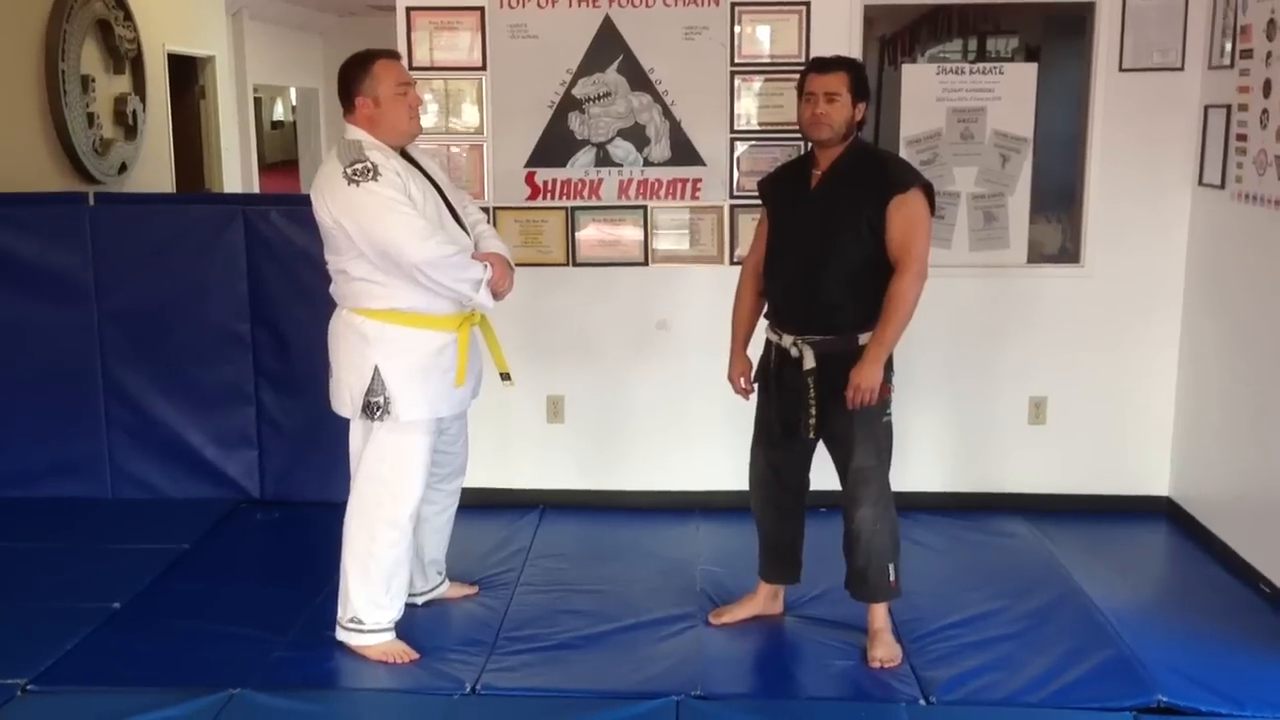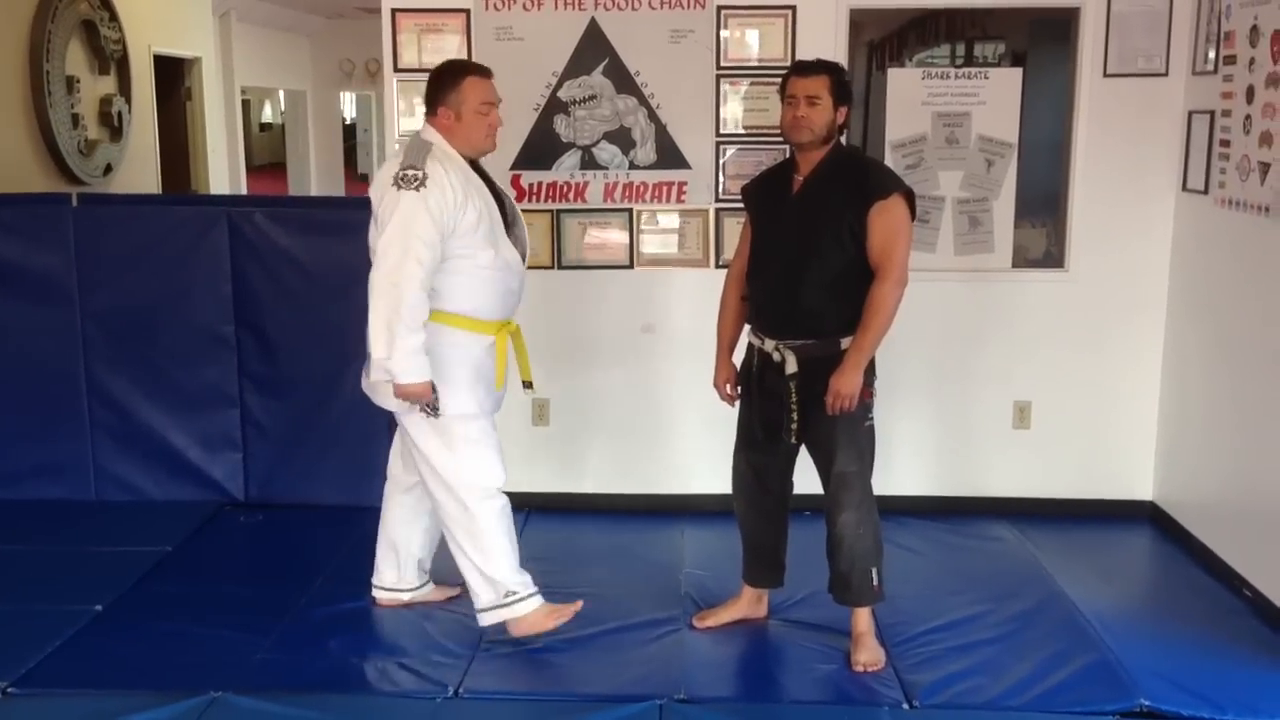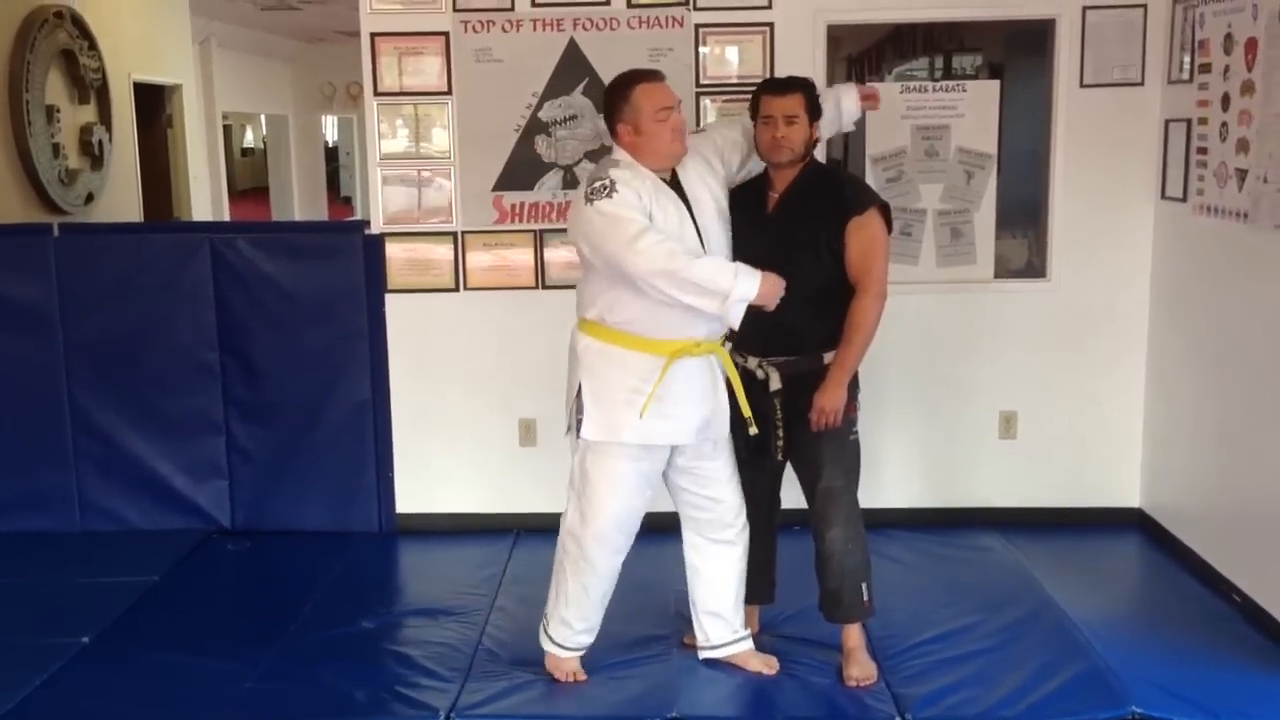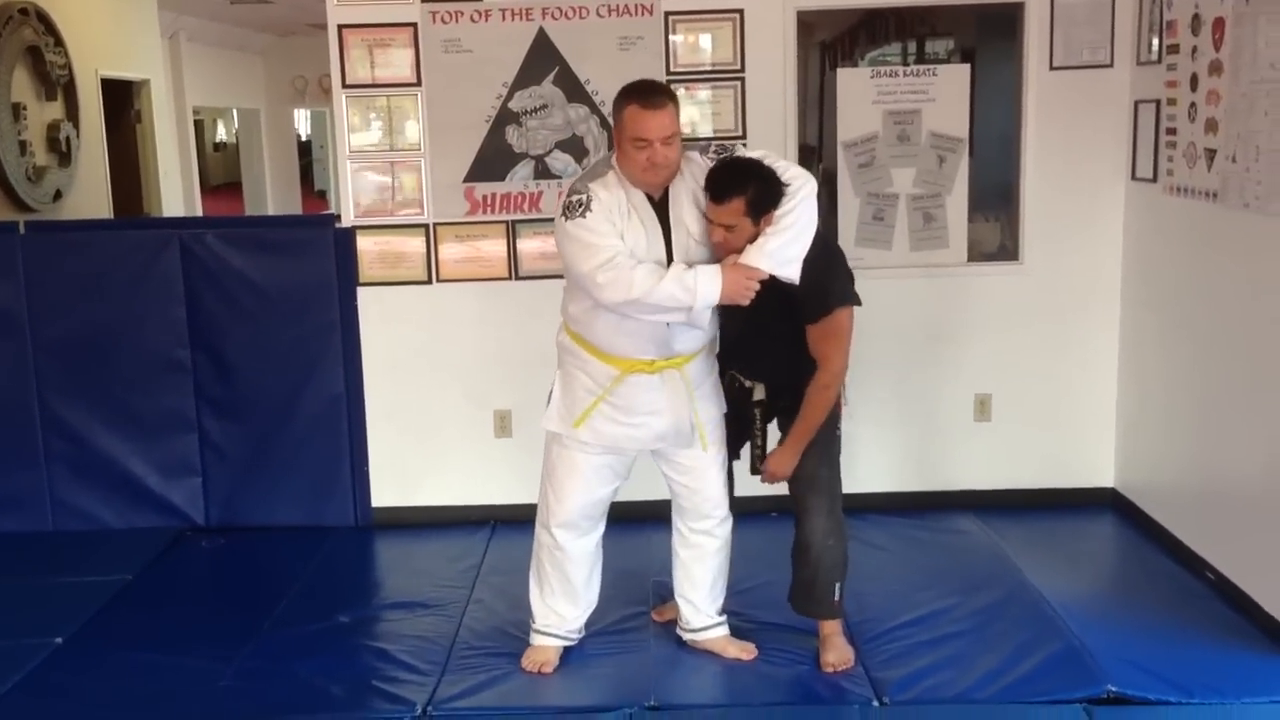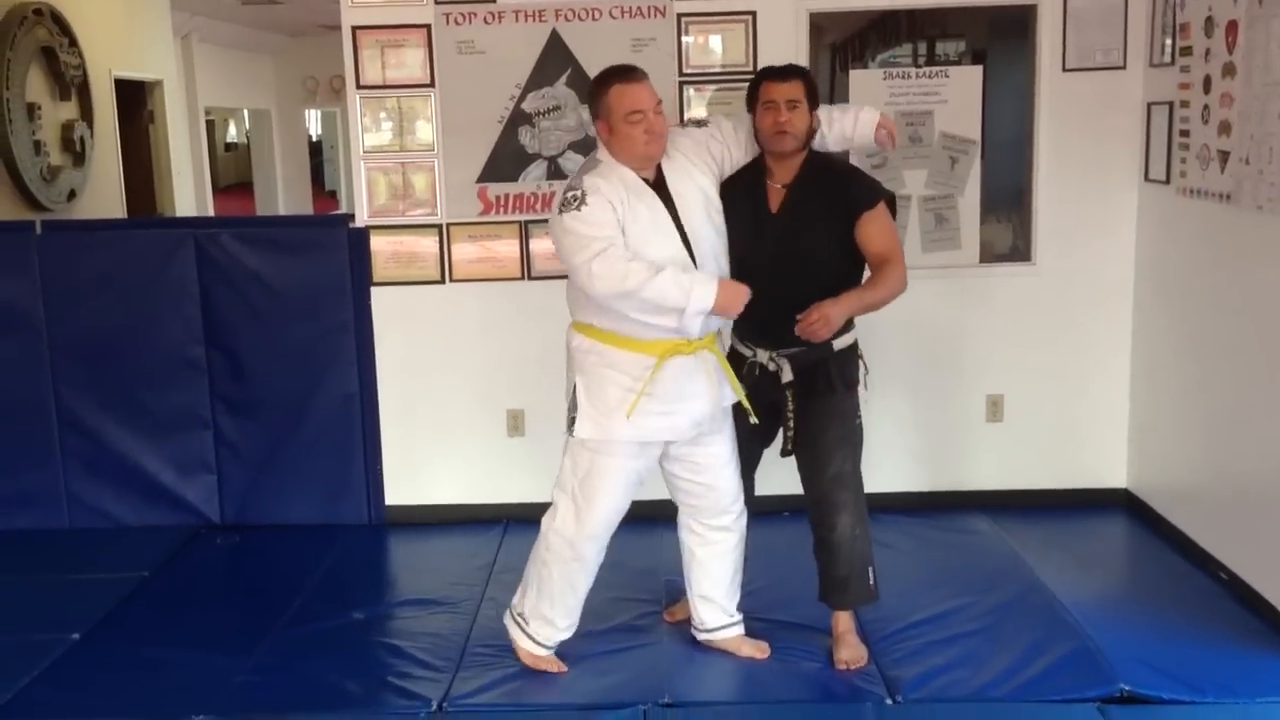
dt=1s
person 1, frame 1
left shoulder: (411, 160)
right shoulder: (352, 173)
left elbow: (469, 217)
right elbow: (420, 253)
left wrist: (496, 257)
right wrist: (483, 283)
left hip: (436, 346)
right hip: (391, 351)
left knee: (441, 472)
right knee: (390, 487)
left ankle: (425, 579)
right ankle: (365, 621)
person 1, frame 2
left shoulder: (463, 168)
right shoulder: (418, 176)
right elbow: (400, 278)
right wrist: (406, 365)
left hip: (462, 351)
right hip: (434, 357)
left knee: (418, 471)
right knee: (472, 480)
left ankle: (397, 580)
right ankle: (512, 601)
person 1, frame 3
left shoulder: (700, 159)
right shoulder: (607, 192)
left elbow: (759, 132)
right elbow: (655, 263)
left wrist: (843, 102)
right wrist: (748, 283)
left hip: (698, 376)
right hip: (629, 384)
left knee: (717, 516)
right knee: (601, 520)
left ankle: (723, 637)
right ankle: (563, 640)
person 1, frame 4
left shoulder: (709, 171)
right shoulder: (588, 200)
left elbow: (797, 186)
right elbow: (617, 284)
left wrist: (759, 264)
right wrist: (711, 284)
left hip: (687, 380)
right hip: (601, 382)
left knee: (706, 510)
right knee: (569, 514)
left ankle: (703, 624)
right ankle: (553, 630)
person 1, frame 5
left shoulder: (694, 150)
right shoulder: (586, 195)
left elbow: (761, 128)
right elbow: (611, 276)
left wrist: (858, 122)
right wrist: (704, 294)
left hip: (698, 371)
right hip: (620, 378)
left knee: (718, 508)
right knee: (585, 516)
left ankle: (717, 623)
right ankle: (533, 628)
person 2, frame 1
left shoulder: (892, 180)
right shoulder: (782, 184)
left elbow: (910, 270)
right elbow: (755, 269)
left wrist: (874, 358)
right wrist: (738, 348)
left hip: (851, 361)
right hip: (784, 359)
left knee: (866, 492)
right knee: (773, 479)
left ankle: (878, 619)
right ankle: (770, 591)
person 2, frame 2
left shoulder: (872, 184)
right shoulder: (765, 188)
left elbow: (889, 277)
right elbow: (740, 275)
left wrist: (855, 364)
right wrist: (724, 353)
left hip: (834, 365)
right hip: (767, 363)
left knee: (848, 497)
right knee: (756, 483)
left ankle: (862, 624)
right ankle: (754, 595)
person 2, frame 3
left shoulder: (848, 199)
right shoulder: (740, 202)
left elbow: (870, 292)
left wrist: (838, 379)
left hip: (817, 379)
right hip: (749, 378)
left knee: (834, 512)
right knee: (746, 502)
left ankle: (853, 639)
right ankle: (746, 616)
person 2, frame 4
left shoulder: (817, 265)
right shoulder: (711, 244)
left elbow: (830, 369)
left wrist: (792, 448)
left hip: (805, 386)
right hip: (734, 377)
left knee: (816, 503)
left ankle: (830, 626)
person 2, frame 5
left shoulder: (853, 188)
right shoulder: (731, 188)
left elbow: (892, 271)
left wrist: (843, 304)
left hip: (823, 367)
right hip: (749, 364)
left knee: (835, 493)
left ankle: (844, 621)
